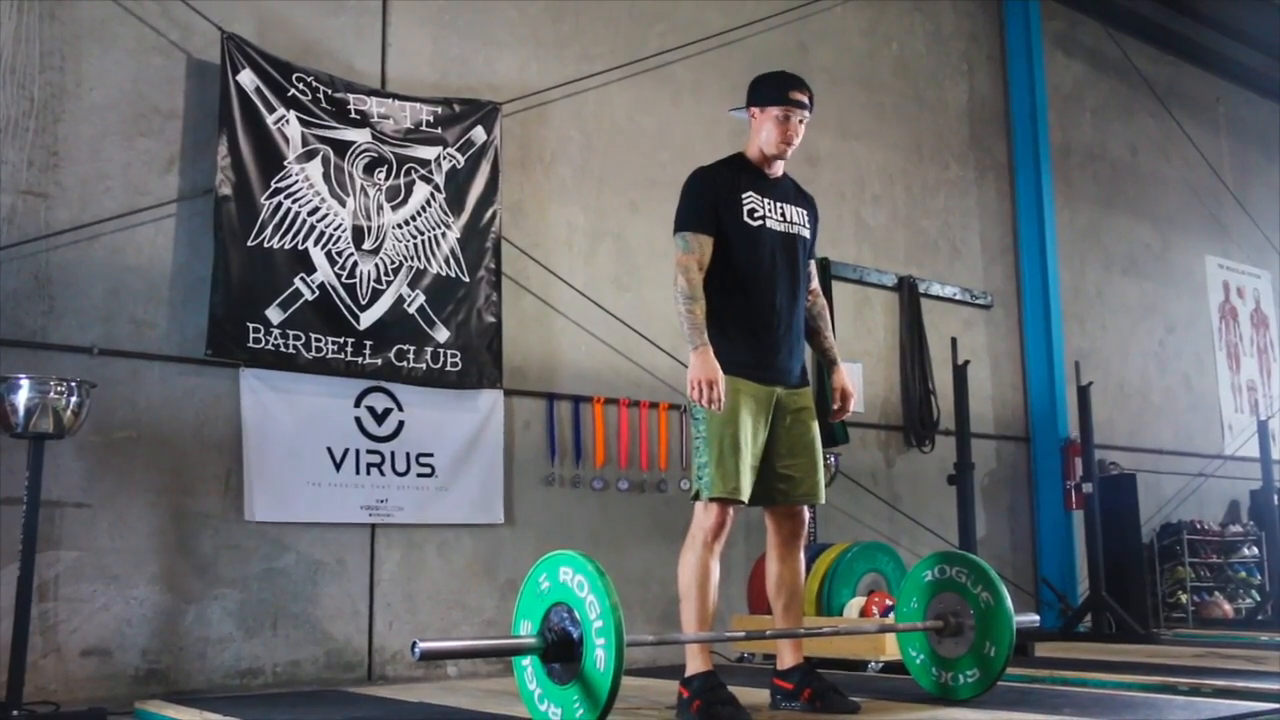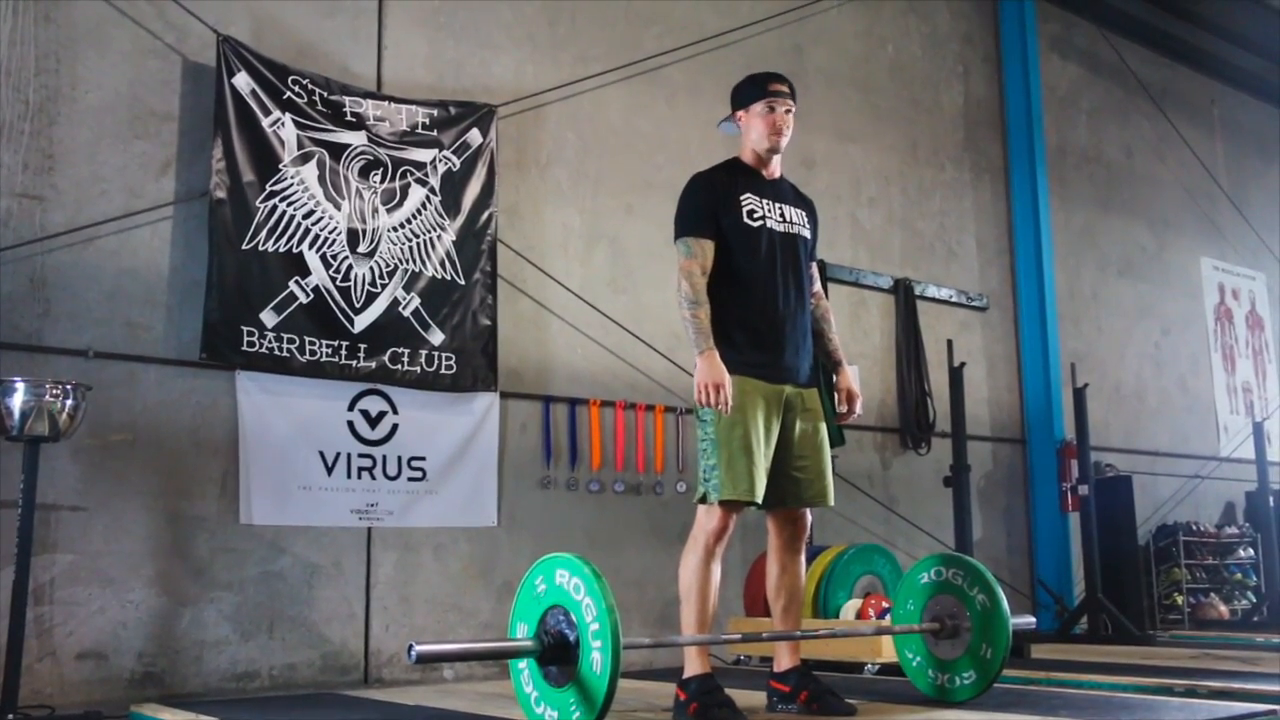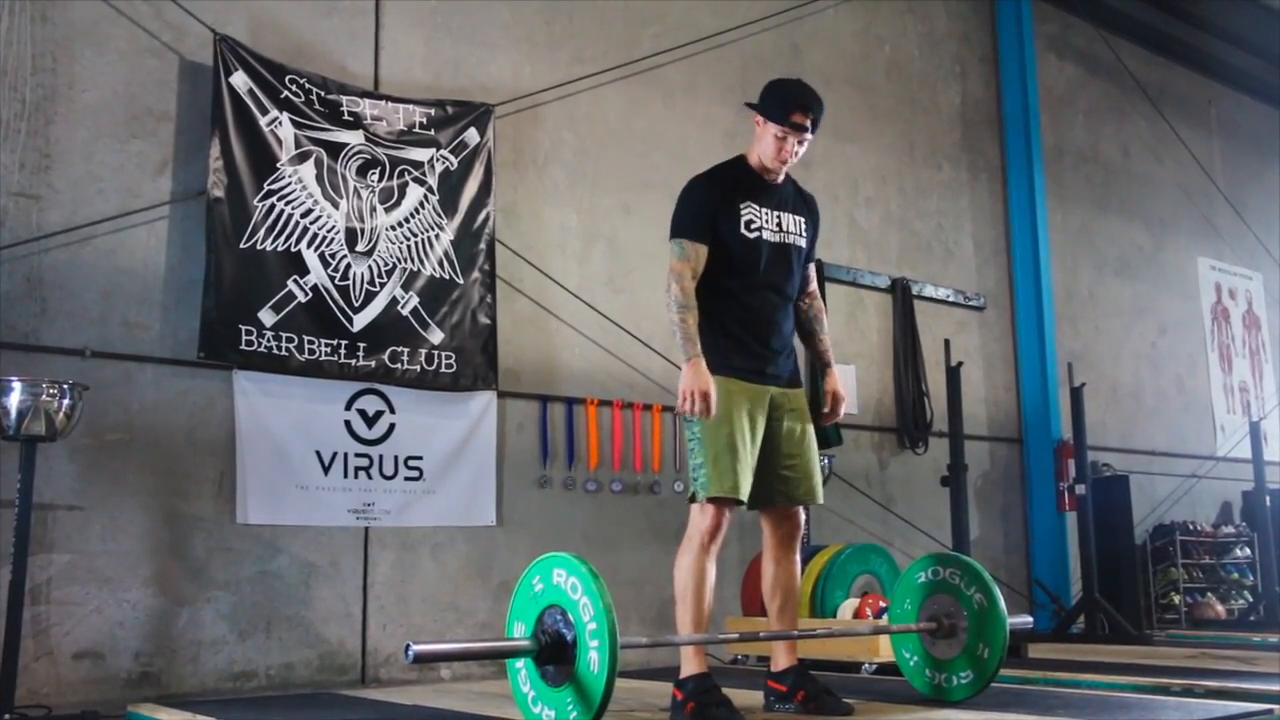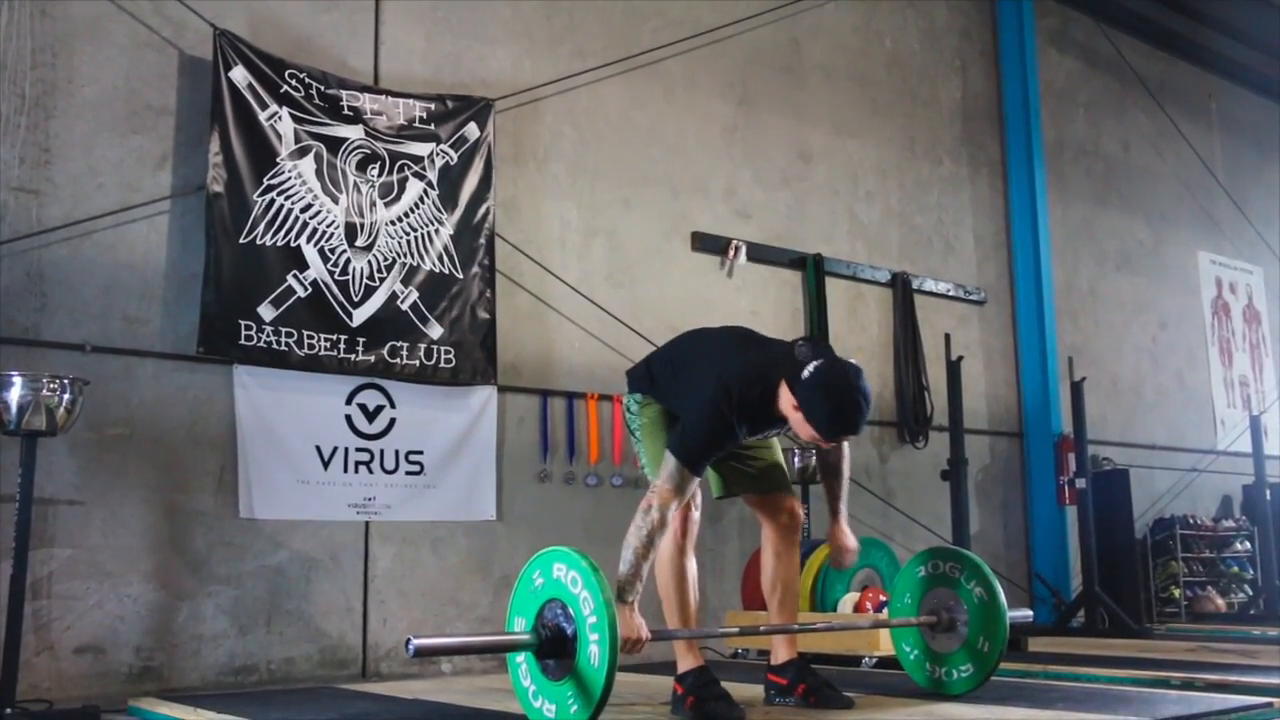
dt=1s
person 1, frame 1
left shoulder: (802, 202)
right shoulder: (713, 183)
right elbow: (688, 272)
left wrist: (833, 365)
right wrist: (701, 350)
left hip: (790, 381)
right hip: (733, 375)
left knee: (792, 520)
right knee: (715, 512)
person 1, frame 2
left shoulder: (801, 204)
right shoulder: (711, 188)
right elbow: (691, 278)
left wrist: (839, 367)
right wrist: (707, 354)
left hip: (798, 382)
right hip: (739, 376)
left knee: (794, 523)
right knee: (718, 515)
person 1, frame 3
left shoulder: (804, 205)
right shoulder: (712, 190)
right elbow: (682, 278)
left wrist: (829, 370)
right wrist: (693, 366)
left hip: (785, 385)
right hip: (724, 379)
left knee: (788, 523)
right knee: (711, 517)
person 1, frame 4
left shoulder: (820, 384)
right shoulder: (721, 407)
left elbow: (834, 449)
right elbow: (658, 506)
left wrist: (838, 523)
right wrist: (625, 608)
right hip: (661, 400)
left knee: (786, 514)
right knee: (683, 516)
left ankle: (784, 668)
right ankle: (690, 675)
